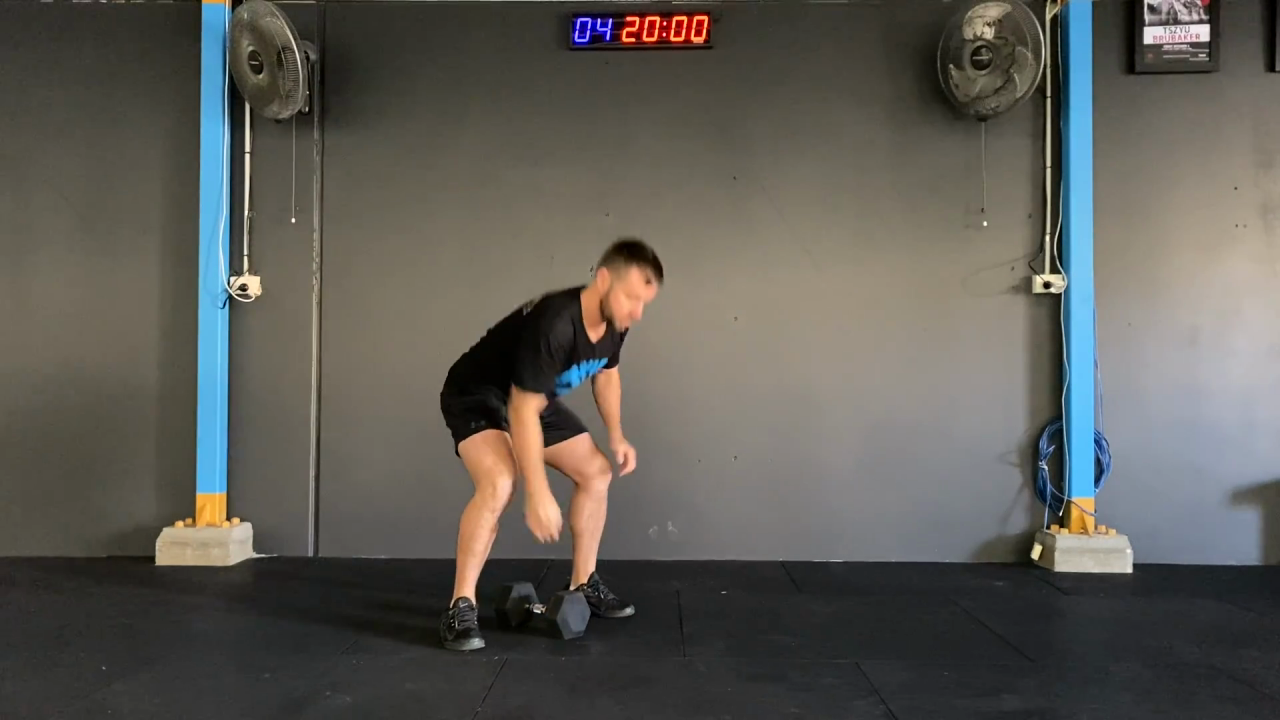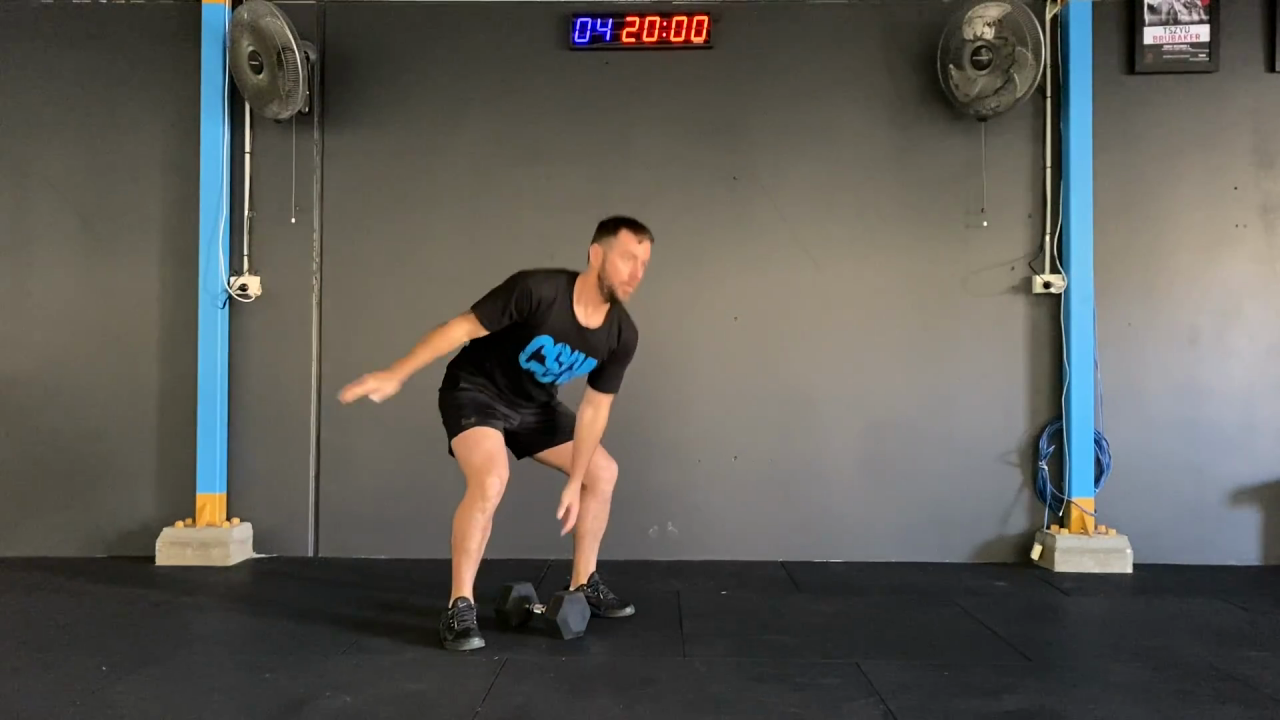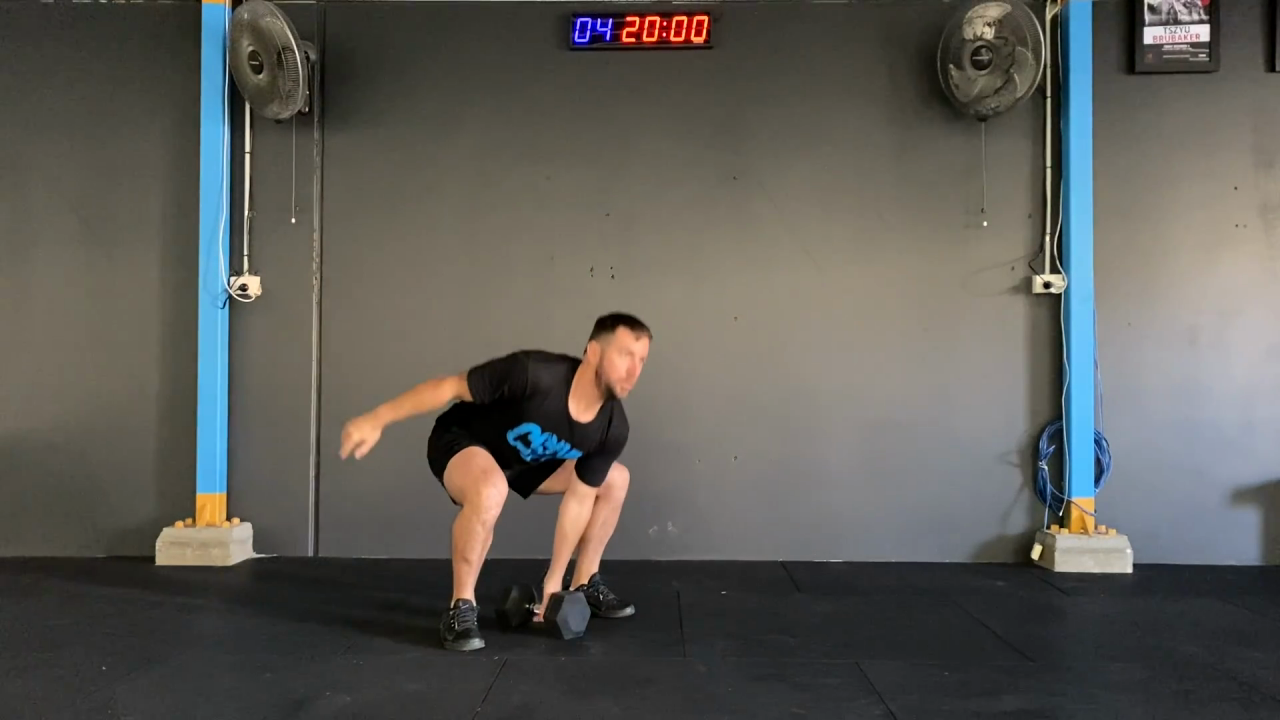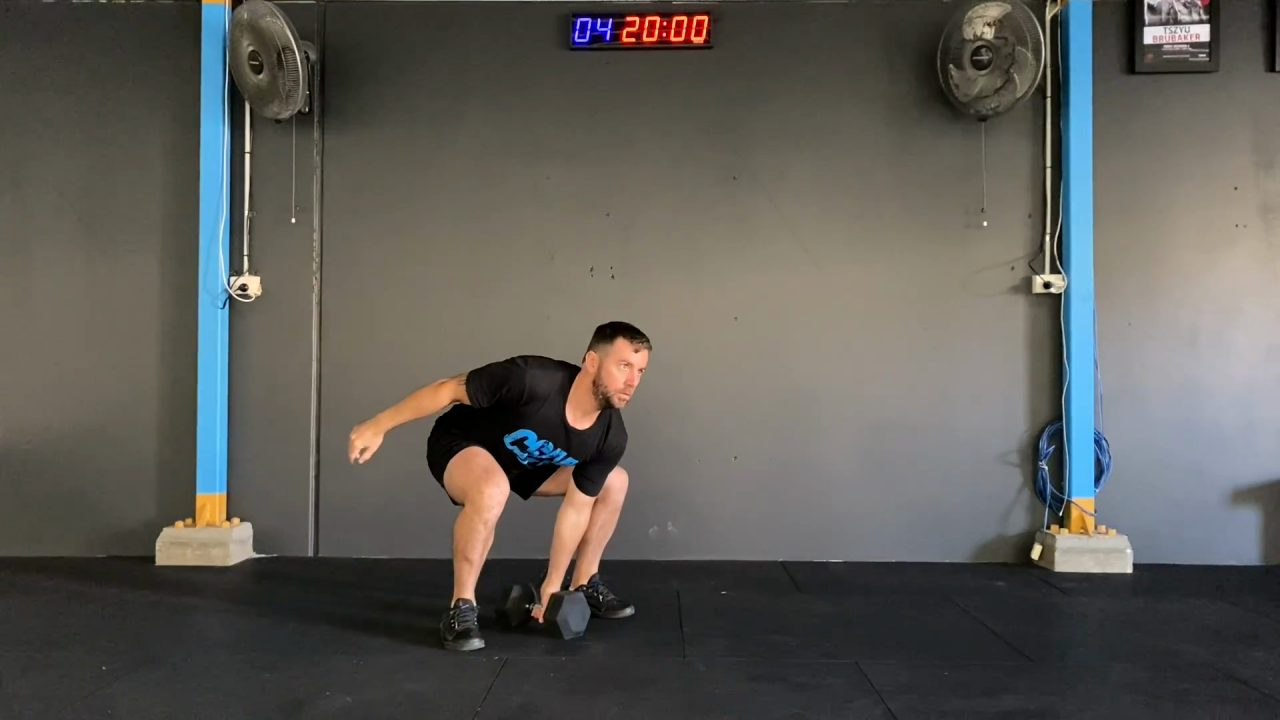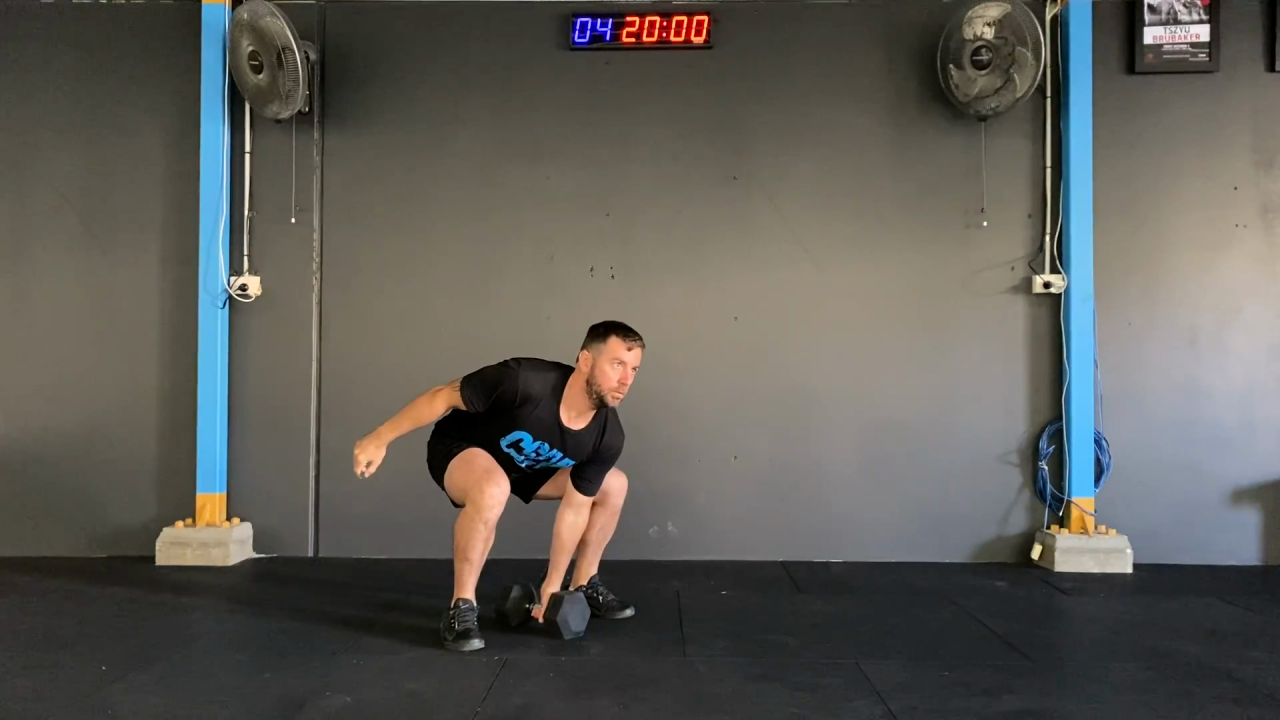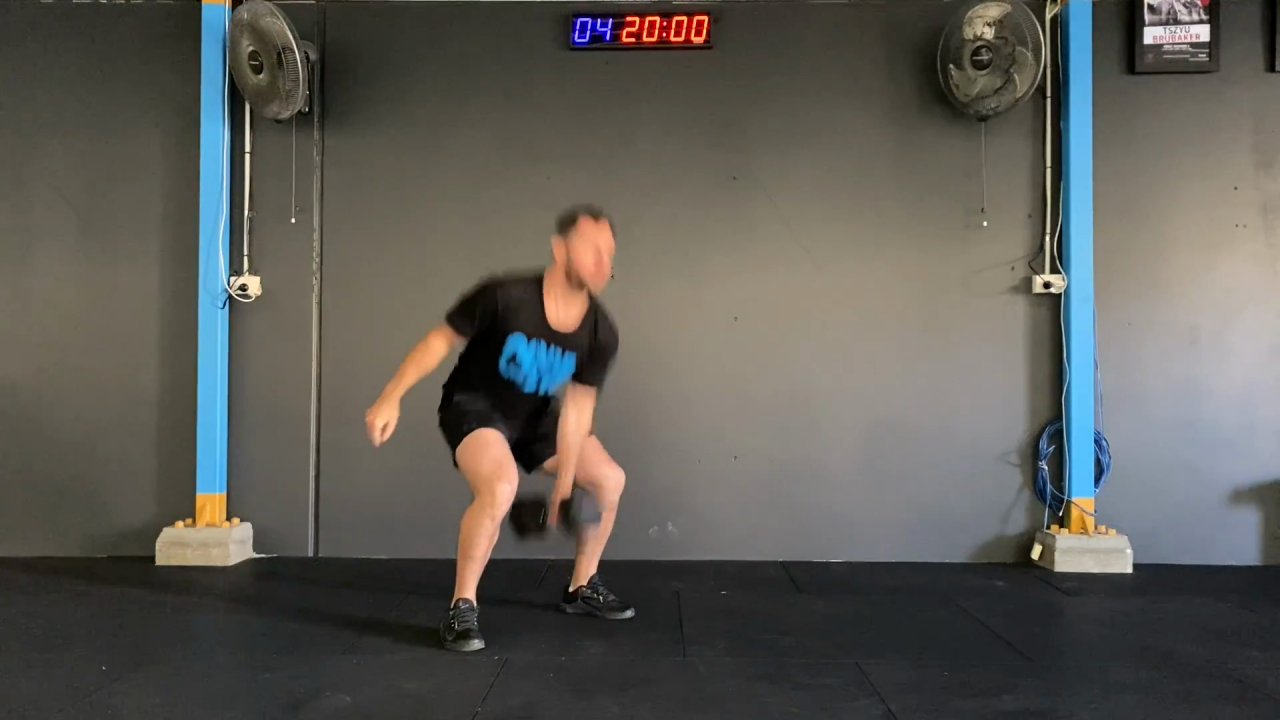
dt=0.4s
person 1, frame 1
left shoulder: (613, 320)
right shoulder: (553, 325)
left elbow: (605, 370)
right elbow: (522, 414)
left wrist: (616, 437)
right wrist: (538, 494)
left hip: (536, 396)
right hip: (476, 395)
left knee: (596, 473)
right knee: (500, 482)
left ankle: (583, 585)
right ankle: (461, 606)
person 1, frame 2
left shoulder: (622, 335)
right shoulder: (538, 291)
left elbow: (595, 407)
right elbow: (462, 327)
left wrist: (575, 481)
right wrist: (395, 374)
left hip: (533, 402)
right hip: (476, 389)
left knee: (603, 472)
right knee: (490, 481)
left ankle: (584, 583)
right ankle: (460, 605)
person 1, frame 3
left shoulder: (612, 429)
right shoulder: (534, 374)
left elbow: (579, 500)
right elbow: (450, 387)
left wrist: (554, 578)
right wrist: (378, 419)
left hip: (525, 459)
right hip: (463, 439)
left knee: (615, 481)
right knee: (490, 491)
left ankle: (584, 585)
right ankle: (460, 609)
person 1, frame 4
left shoulder: (610, 437)
right shoulder: (532, 380)
left elbow: (578, 506)
right elbow: (448, 389)
left wrist: (552, 585)
right wrist: (379, 425)
left hip: (525, 461)
right hip: (460, 442)
left knee: (614, 483)
right knee: (491, 490)
left ankle: (584, 584)
right ankle: (461, 608)
person 1, frame 5
left shoulder: (606, 436)
right shoulder: (525, 382)
left elbow: (576, 506)
right elbow: (443, 397)
left wrist: (552, 586)
right wrist: (380, 439)
left hip: (523, 465)
right hip: (460, 447)
left knee: (614, 486)
right knee: (492, 490)
left ankle: (584, 586)
right ankle: (462, 607)
person 1, frame 6
left shoulder: (600, 334)
right shoulder: (506, 297)
left elbow: (578, 407)
right elbow: (442, 340)
left wrist: (565, 488)
right wrist: (391, 397)
left hip: (533, 416)
right hip: (472, 407)
left knee: (610, 478)
right knee: (501, 487)
left ankle: (582, 587)
right ankle: (462, 606)
